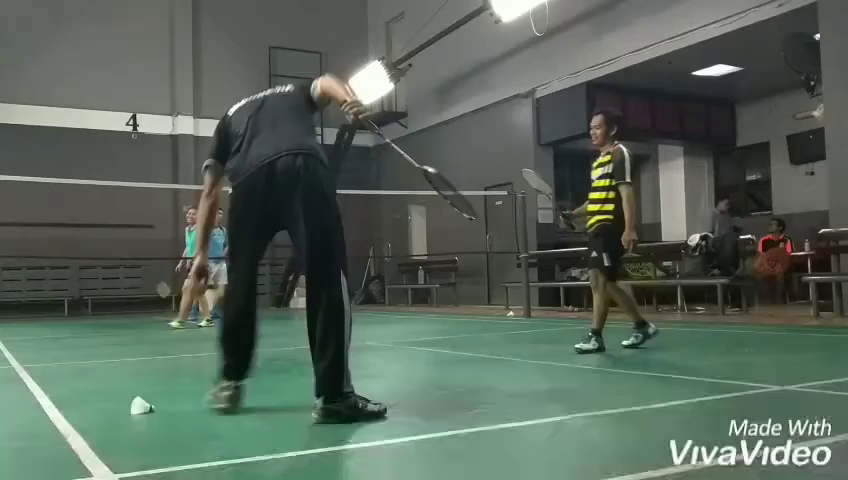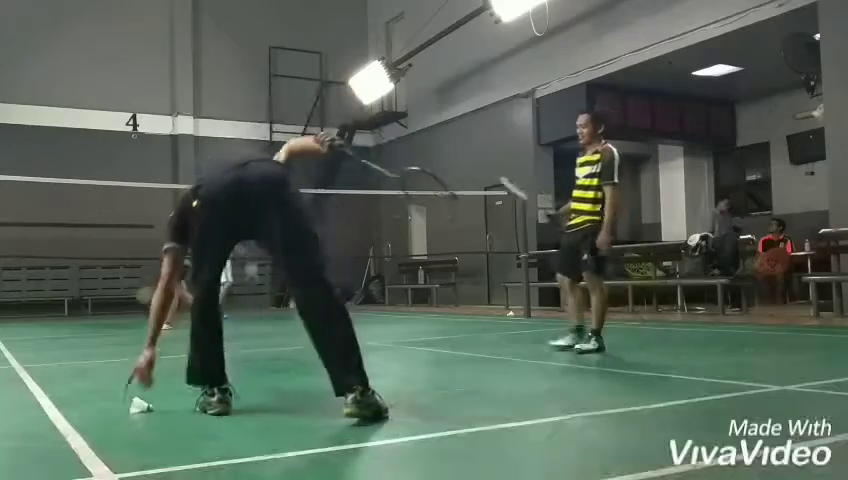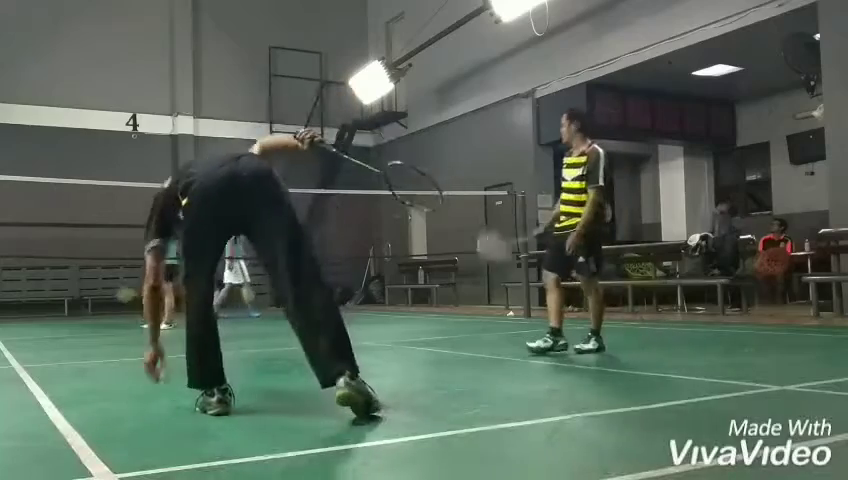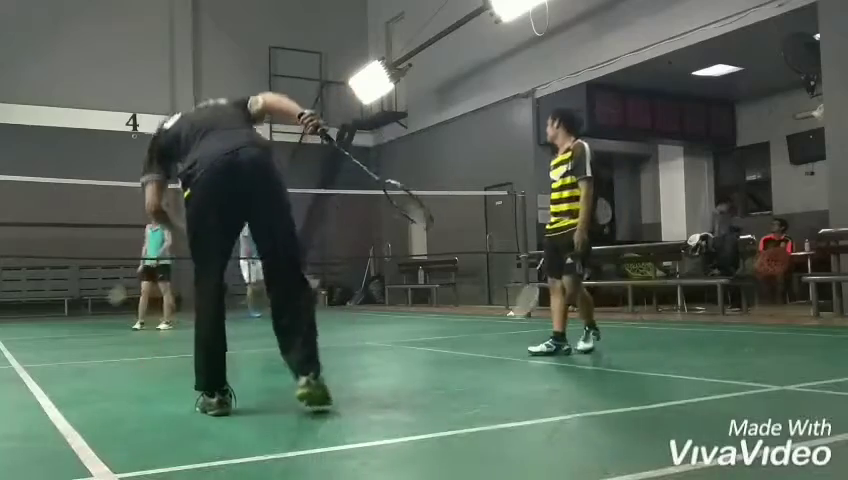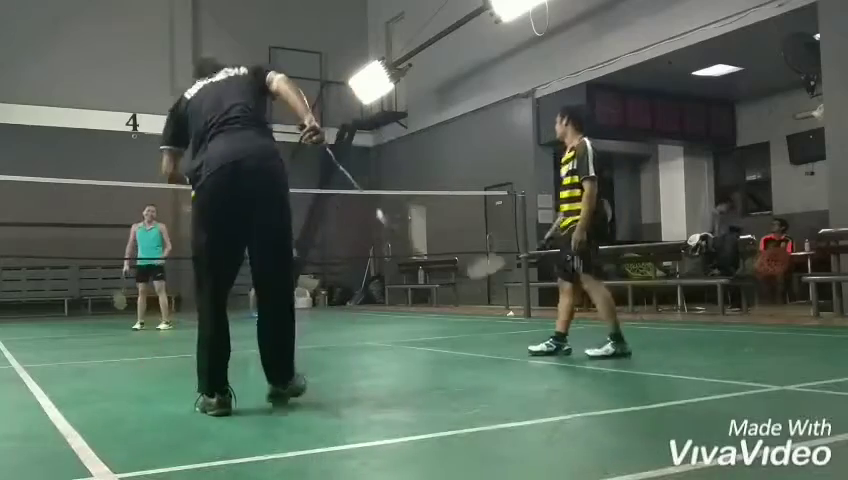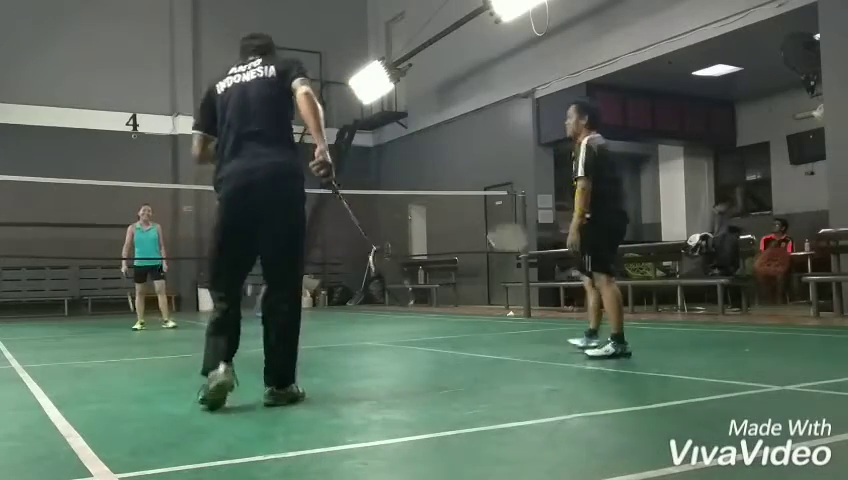
dt=0.3s
person 1, frame 1
left shoulder: (232, 115)
right shoulder: (297, 93)
left elbow: (209, 194)
right elbow: (325, 84)
left wrist: (202, 254)
right wrist: (349, 101)
left hip: (250, 176)
right hip: (302, 166)
left knee: (241, 283)
right knee: (326, 281)
left ankle: (230, 382)
right ankle: (333, 395)
person 1, frame 2
left shoulder: (189, 202)
right shoulder: (265, 167)
left elbow: (165, 284)
right elbow: (288, 148)
left wrist: (150, 346)
right wrist: (320, 145)
left hip: (213, 198)
right hip: (268, 185)
left knee: (204, 295)
right knee: (313, 285)
left ankle: (214, 390)
right ankle: (356, 389)
person 1, frame 3
left shoulder: (164, 198)
right shoulder: (238, 159)
left elbow: (152, 282)
right elbow: (261, 146)
left wrist: (154, 346)
right wrist: (298, 141)
left hip: (203, 193)
right hip: (257, 178)
left knee: (198, 293)
right knee: (302, 281)
left ankle: (213, 391)
right ankle: (345, 376)
person 1, frame 4
left shoulder: (164, 134)
right shoulder: (228, 107)
left elbow: (153, 205)
right elbow: (264, 100)
left wrist: (178, 225)
right wrist: (299, 115)
left hip: (205, 174)
right hip: (256, 162)
left knee: (208, 288)
right knee: (287, 277)
left ankle: (213, 391)
right ankle: (308, 374)
person 1, frame 5
left shoulder: (185, 100)
right shoulder: (250, 73)
left elbow: (168, 171)
right elbow: (281, 83)
left wrist: (196, 179)
right wrist: (309, 120)
left hip: (213, 174)
right hip: (262, 165)
left knee: (213, 290)
right knee: (274, 282)
left ankle: (214, 391)
right ankle: (281, 380)
person 1, frame 6
left shoulder: (219, 86)
right shoulder: (285, 68)
left elbow: (199, 152)
right elbow: (305, 95)
right wrist: (321, 145)
left hip: (234, 184)
right hip: (281, 179)
left knee: (226, 285)
right knee: (283, 285)
left ankle: (219, 366)
right ankle: (279, 383)
person 2, frame 1
left shoulder: (619, 154)
right shoulder: (600, 159)
left elbow: (626, 193)
left wrist: (629, 229)
right wrist: (575, 213)
left hip: (609, 227)
right hip: (597, 228)
left knee: (599, 279)
right knee: (608, 282)
left ankle: (596, 336)
right ankle: (643, 326)
person 2, frame 2
left shoulder: (608, 154)
right shoulder: (582, 157)
left elbow: (611, 195)
left wrist: (606, 230)
right wrist: (560, 212)
left hip: (593, 228)
right hip: (574, 227)
left knee: (592, 279)
right knee: (565, 278)
left ankle: (596, 336)
right ankle: (577, 331)
person 2, frame 3
left shoulder: (595, 155)
right shoulder: (568, 157)
left elbow: (594, 198)
left wrist: (579, 232)
right wrist: (549, 223)
left hip: (585, 231)
right hip: (562, 230)
left knee: (588, 282)
right knee: (551, 278)
left ankle: (595, 337)
right ankle: (555, 336)
person 2, frame 4
left shoulder: (580, 149)
right shoulder: (556, 158)
left elbow: (586, 190)
left wrist: (582, 228)
left hip: (574, 230)
right hip: (554, 231)
left knee: (571, 284)
right knee: (555, 284)
left ankle: (591, 328)
right ankle: (559, 340)
person 2, frame 5
left shoulder: (583, 146)
right shoulder: (571, 152)
left elbow: (590, 189)
left wrist: (580, 228)
right wrist: (555, 228)
left hip: (584, 227)
right hip: (572, 229)
left knee: (589, 281)
right knee: (567, 284)
left ankle: (617, 341)
right ankle: (558, 340)
person 2, frame 6
left shoulder: (585, 145)
right shoulder: (598, 145)
left elbow: (584, 189)
left wrist: (575, 228)
right wrist: (579, 223)
left hip: (600, 221)
right hip: (610, 219)
left knee: (602, 278)
right knee: (592, 278)
left ankle: (618, 342)
right ankle: (592, 335)
